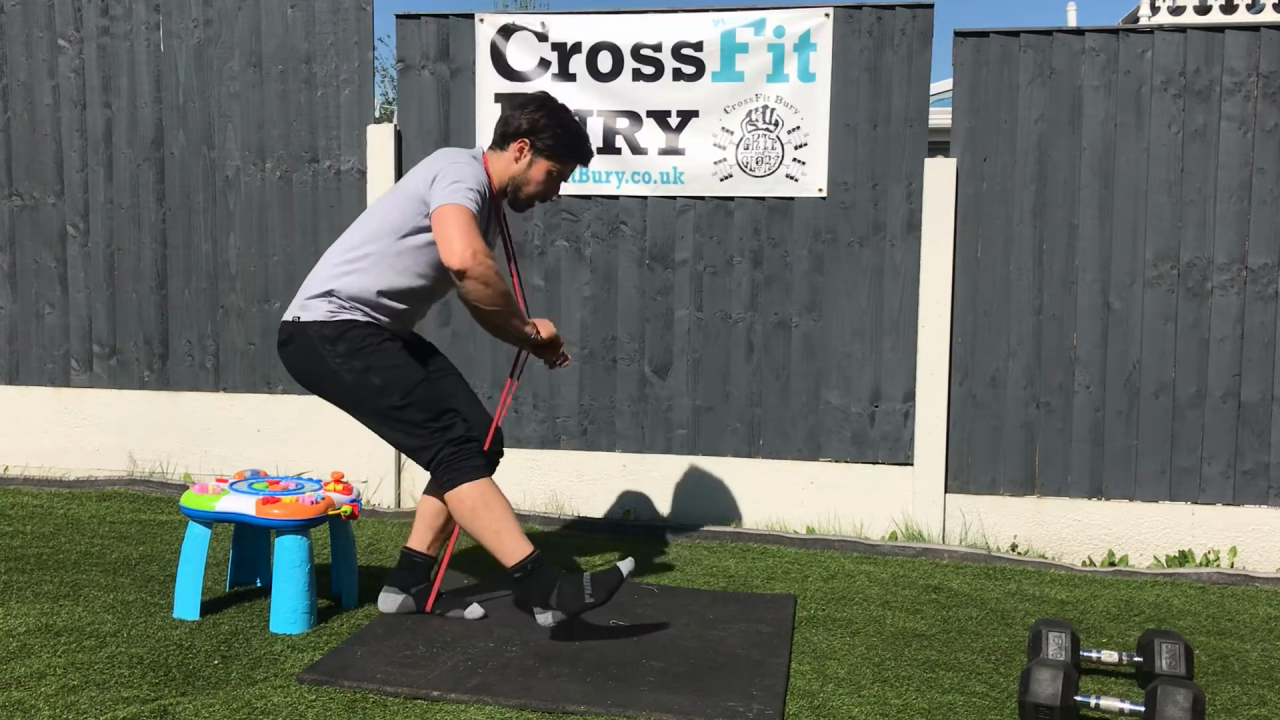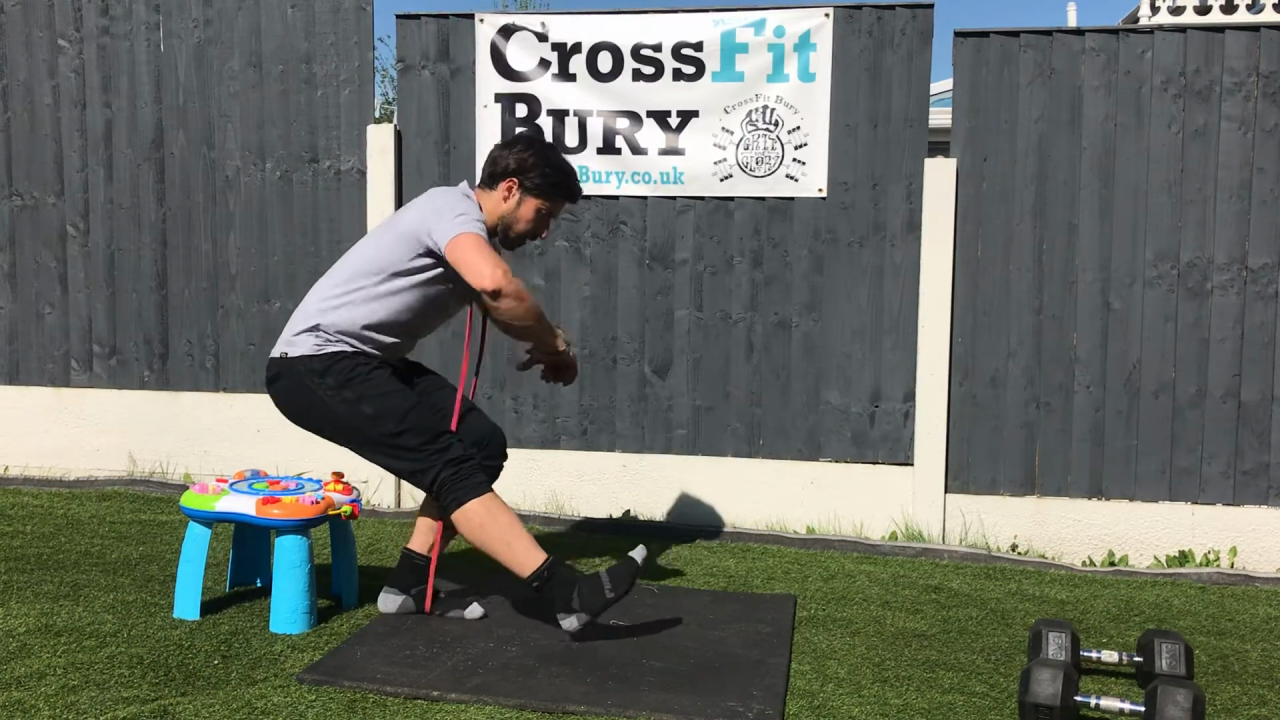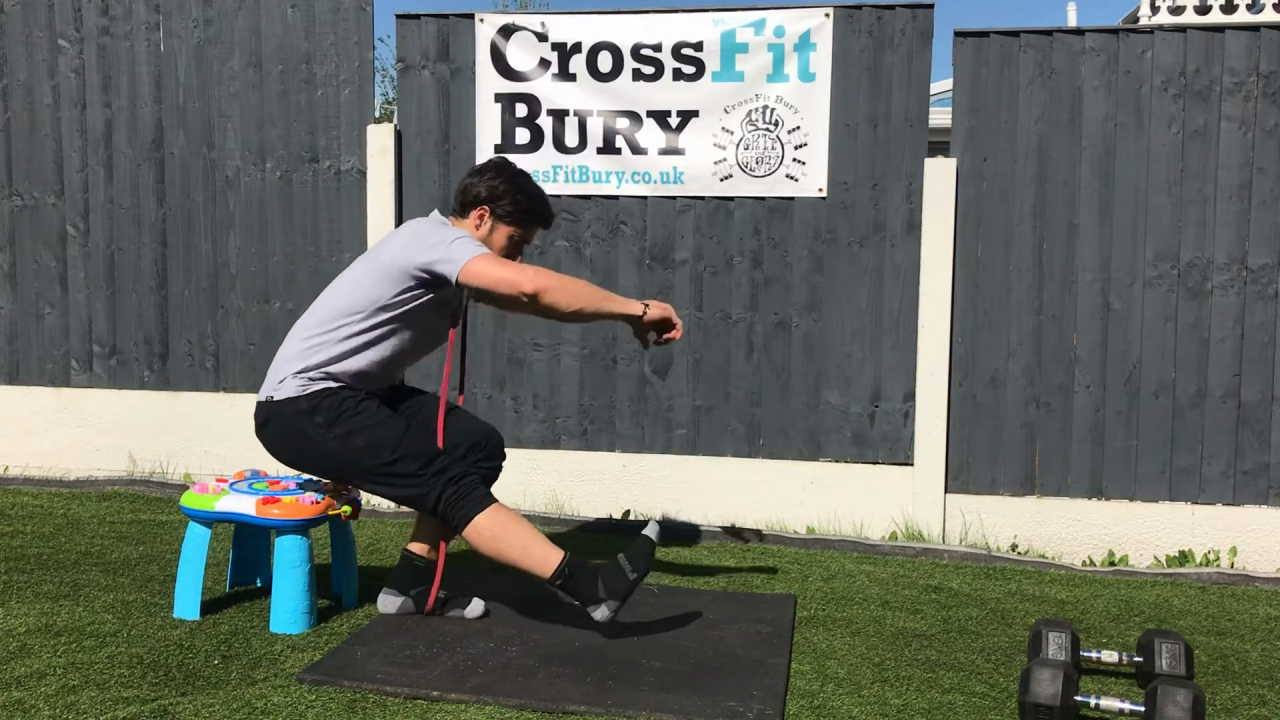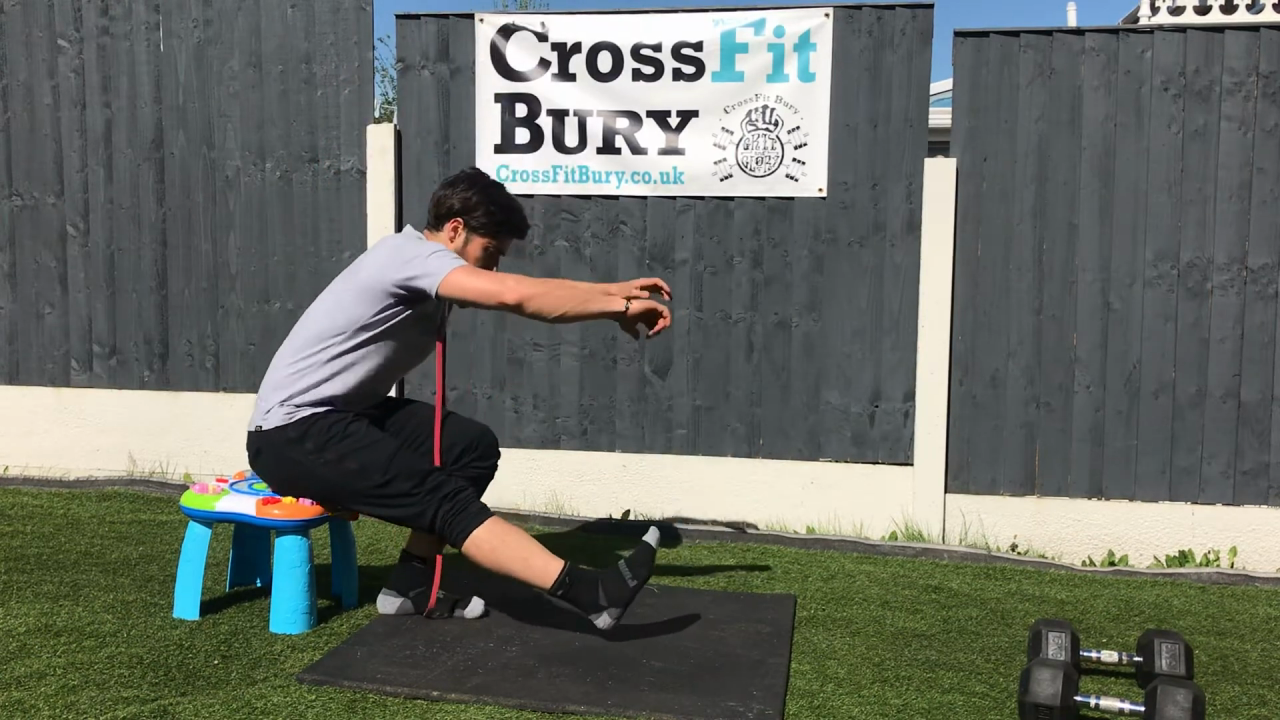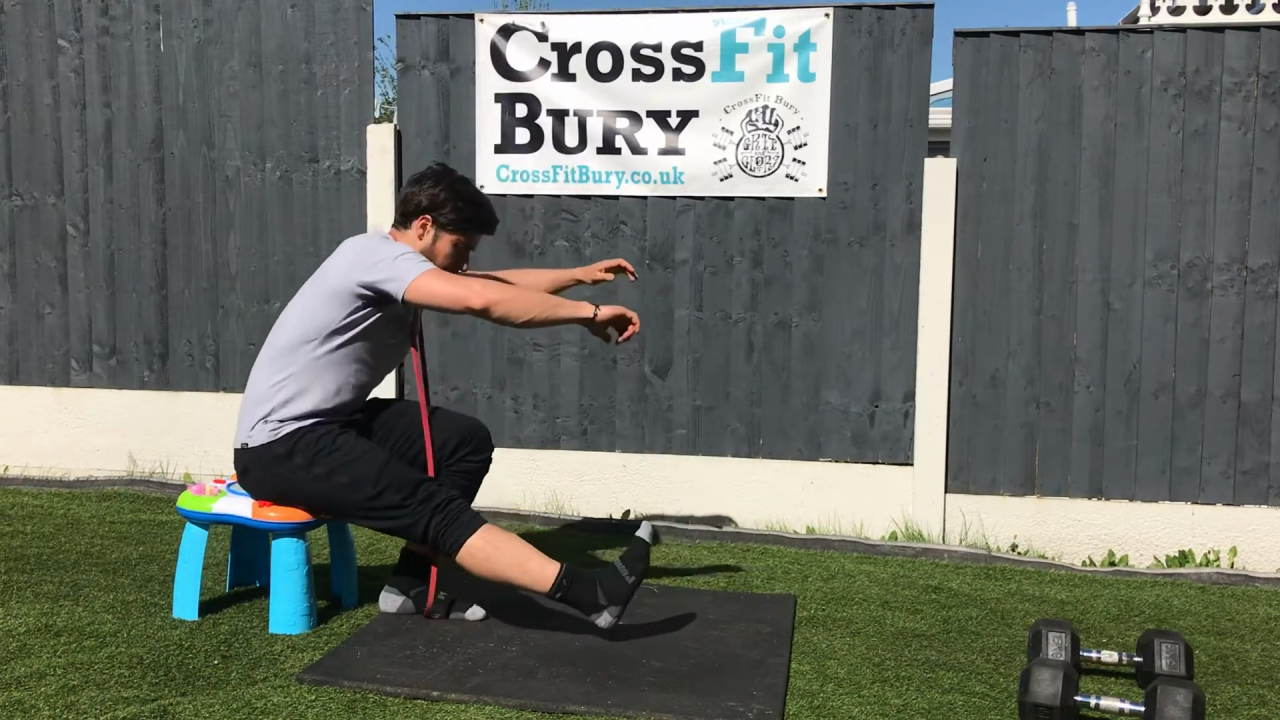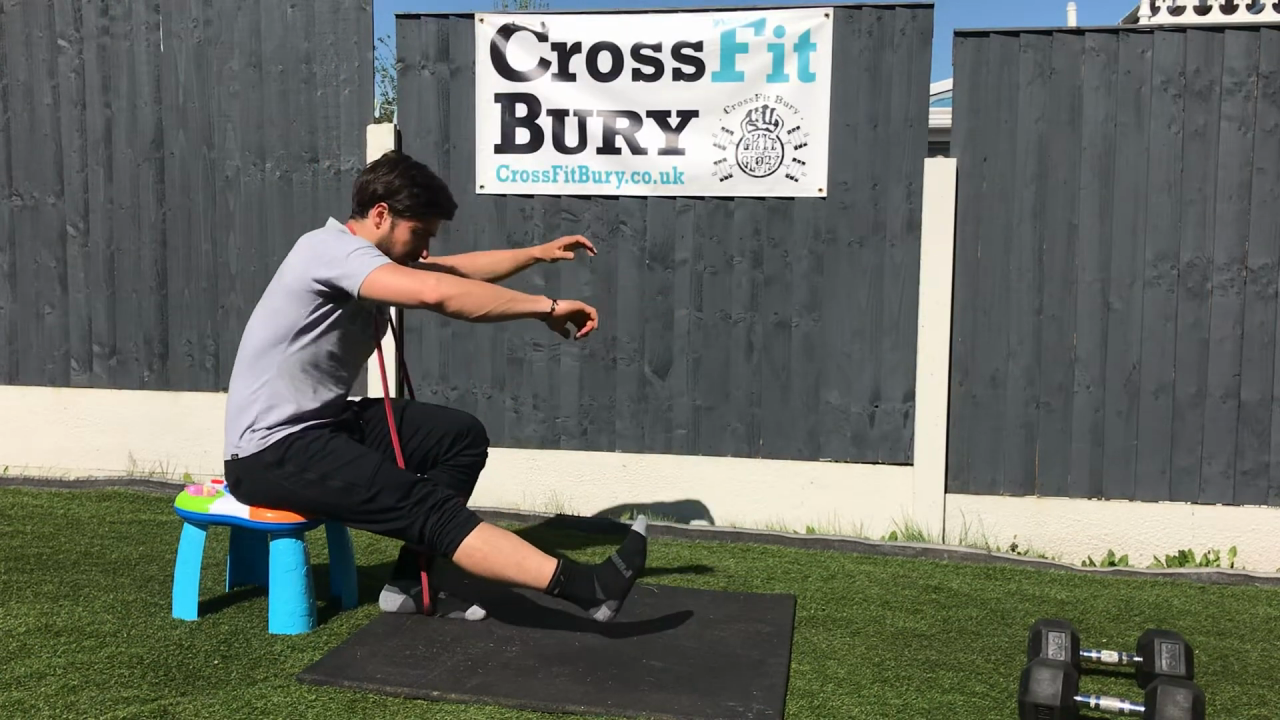
dt=0.3s
person 1, frame 1
left shoulder: (487, 204)
right shoulder: (460, 171)
left elbow: (480, 296)
right elbow: (465, 262)
left wrist: (528, 336)
right wrist: (526, 329)
left hip: (376, 332)
right hip: (326, 331)
left knee: (477, 439)
right knee: (454, 445)
left ankle: (410, 582)
right ankle: (544, 587)
person 1, frame 2
left shoulder: (475, 232)
right shoulder: (454, 207)
left elbow: (490, 301)
right elbow: (495, 285)
left wrist: (544, 344)
right wrist: (554, 343)
left hip: (366, 360)
right hip: (314, 366)
left knee: (481, 446)
right knee: (450, 463)
left ankle: (409, 585)
right ankle: (564, 591)
person 1, frame 3
left shoulder: (448, 263)
right shoulder: (432, 238)
left elbow: (525, 297)
right elbow: (529, 287)
left wrist: (629, 310)
right wrist: (635, 310)
left hip: (347, 395)
right hip: (298, 409)
left knee: (479, 447)
right knee: (446, 480)
left ankle: (410, 585)
right ankle: (588, 583)
person 1, frame 4
left shoulder: (428, 270)
right shoulder: (409, 254)
left elbow: (524, 291)
right elbow: (512, 295)
left wrist: (615, 289)
right wrist: (619, 308)
left hip: (338, 415)
right hip: (289, 435)
left knee: (474, 448)
right knee: (441, 496)
left ankle: (409, 586)
right ankle: (586, 590)
person 1, frame 5
left shoulder: (393, 263)
right shoulder: (376, 255)
left elbow: (495, 284)
right elbow: (482, 301)
left wrist: (578, 274)
right wrist: (590, 312)
left hip: (332, 422)
right hip: (278, 448)
left knee: (467, 442)
right knee: (431, 505)
left ankle: (409, 586)
right ankle: (583, 591)
person 1, frame 6
left shoulder: (364, 257)
right shoulder: (330, 250)
left elbow: (453, 271)
right elbow: (436, 294)
left wrist: (537, 253)
right wrist: (546, 307)
right hip: (268, 454)
left knee: (460, 436)
right knee: (425, 505)
left ankle: (409, 584)
right ankle: (581, 585)
